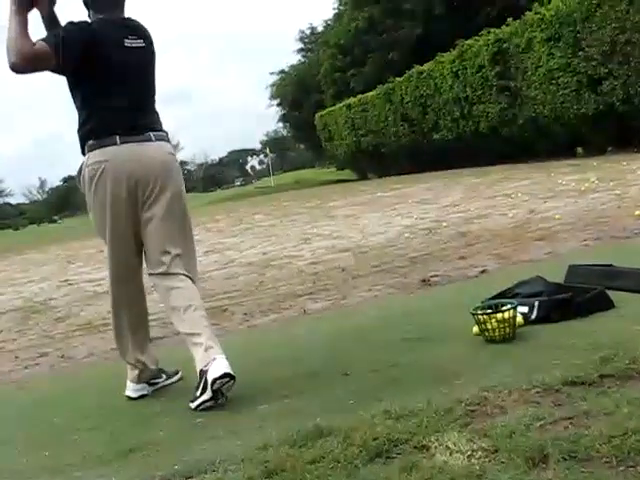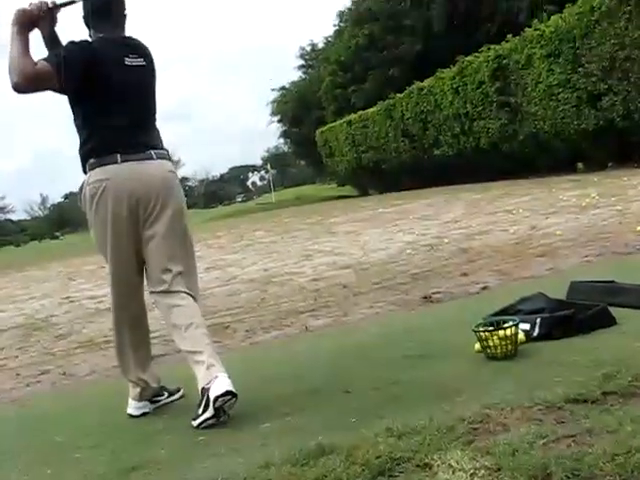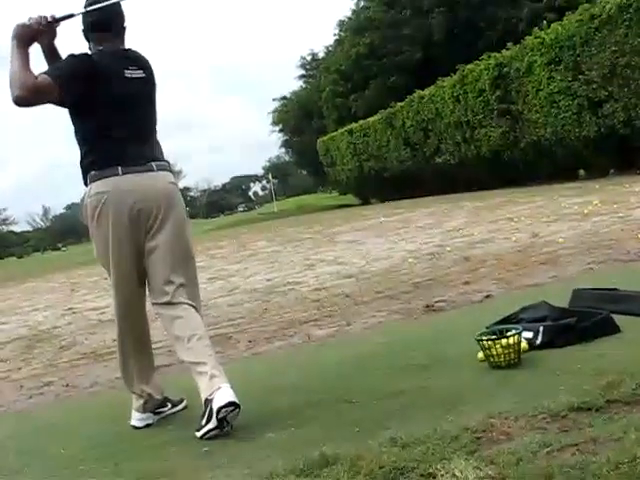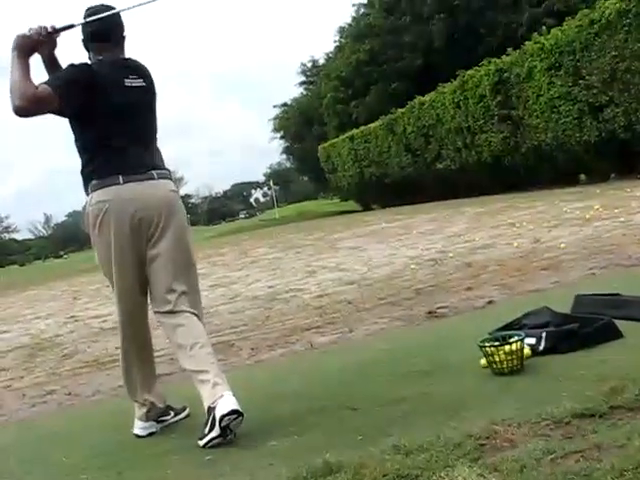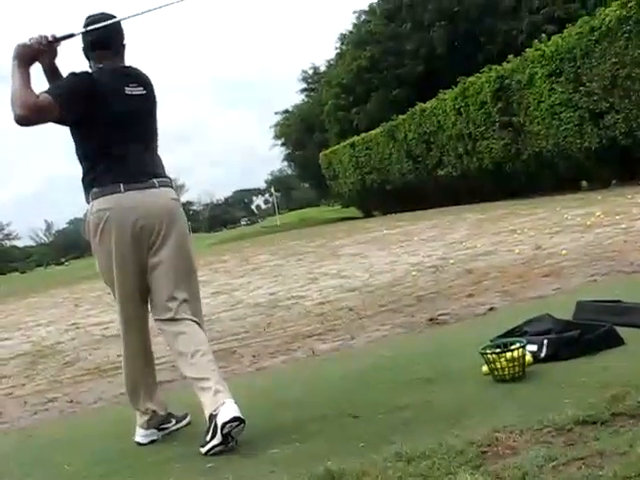
dt=0.2s
person 1, frame 1
left shoulder: (83, 35)
right shoulder: (141, 34)
left elbow: (21, 60)
left hip: (108, 161)
right hip: (156, 153)
left knee: (123, 274)
right knee: (172, 266)
left ankle: (141, 371)
right ankle: (211, 359)
person 1, frame 2
left shoulder: (83, 54)
right shoulder: (141, 53)
left elbow: (24, 80)
right wrist: (50, 35)
left hip: (109, 179)
right hip: (156, 171)
left knee: (124, 293)
right knee: (173, 284)
left ankle: (142, 389)
right ankle: (212, 377)
person 1, frame 3
left shoulder: (83, 67)
right shoulder: (141, 66)
left elbow: (24, 93)
left wrist: (20, 45)
right wrist: (49, 48)
left hip: (111, 190)
right hip: (158, 182)
left knee: (127, 303)
right knee: (175, 295)
left ankle: (146, 400)
right ankle: (216, 388)
person 1, frame 4
left shoulder: (83, 77)
right shoulder: (141, 75)
left elbow: (25, 103)
left wrist: (21, 55)
right wrist: (50, 58)
left hip: (111, 200)
right hip: (160, 190)
left knee: (129, 311)
right knee: (177, 304)
left ankle: (148, 408)
right ankle: (218, 397)
person 1, frame 5
left shoulder: (84, 85)
right shoulder: (142, 82)
left elbow: (26, 112)
left wrist: (21, 63)
right wrist: (50, 67)
left hip: (112, 207)
right hip: (160, 198)
left knee: (131, 319)
right knee: (178, 312)
left ankle: (150, 416)
right ankle: (220, 404)
